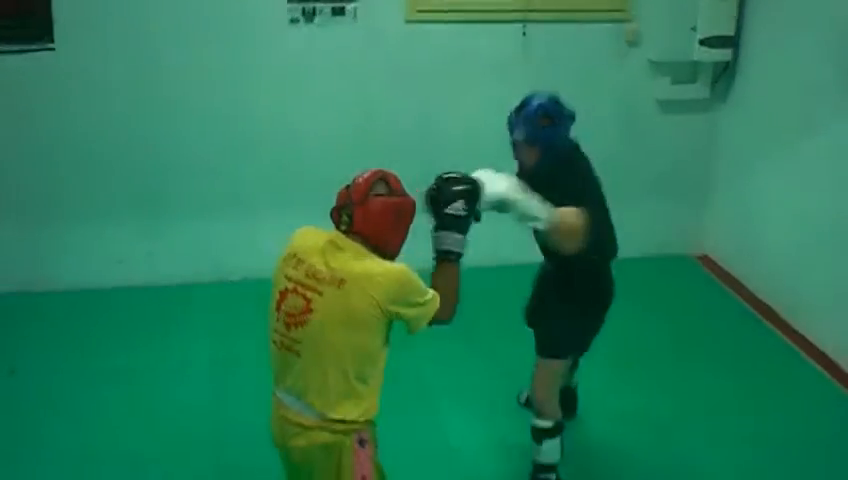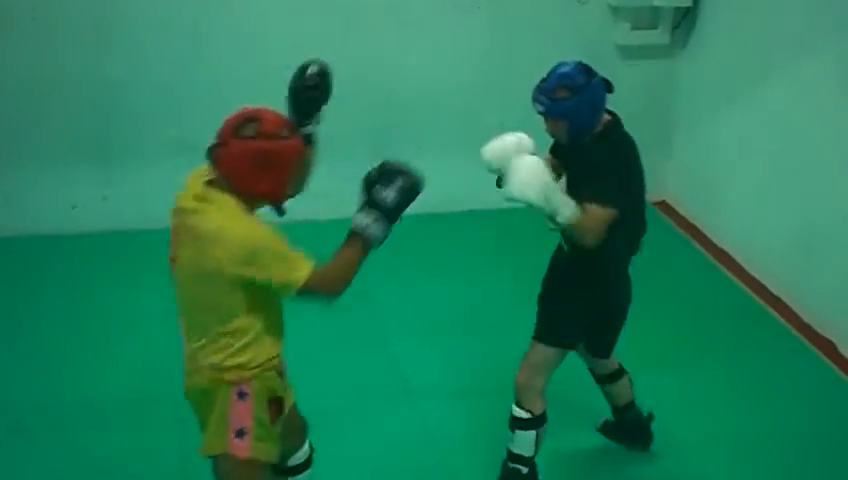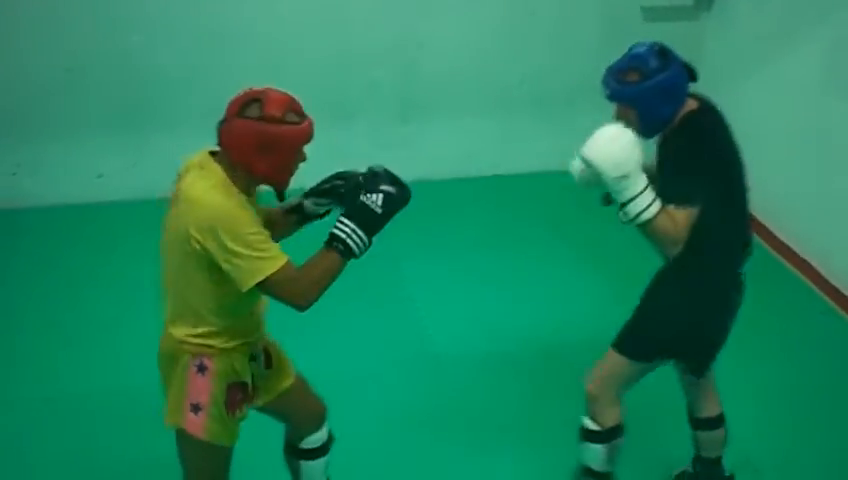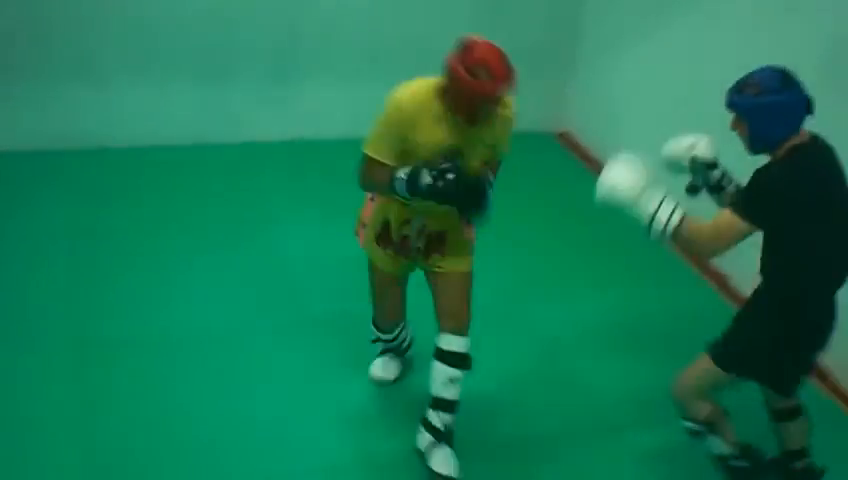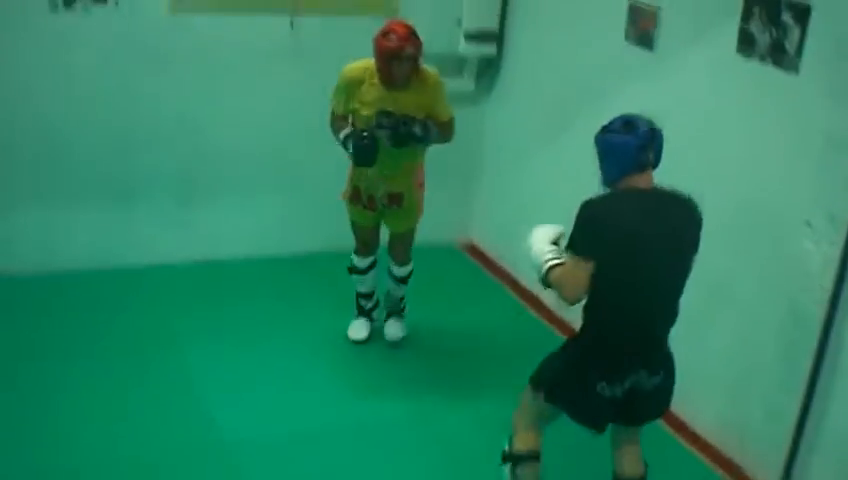
dt=1s
person 1, frame 1
left shoulder: (572, 171)
right shoulder: (551, 156)
left elbow: (570, 240)
right elbow: (523, 191)
left wrist: (523, 201)
right wrist: (490, 194)
left hip: (584, 286)
right hip: (560, 274)
left knee: (544, 395)
right knee: (549, 341)
right ankle: (562, 394)
person 1, frame 2
left shoulder: (615, 155)
right shoulder: (582, 134)
left elbow: (589, 234)
right elbow: (557, 175)
left wrist: (549, 197)
right wrist: (522, 163)
left hip: (597, 278)
right hip: (575, 265)
left knee: (528, 380)
right knee: (594, 349)
right ankle: (631, 422)
person 1, frame 3
left shoulder: (689, 147)
right shoulder: (695, 114)
left elbow: (672, 241)
left wrist: (626, 181)
right wrist: (632, 174)
left hip: (691, 287)
right hip: (714, 281)
left knee: (602, 386)
right knee: (696, 379)
person 1, frame 4
left shoulder: (781, 177)
right shoulder: (813, 154)
left elbow: (710, 241)
right elbow: (753, 213)
left wrist: (644, 198)
right wrist: (712, 174)
left hip: (786, 311)
right hip: (809, 307)
left knee: (689, 392)
right knee: (778, 380)
person 1, frame 5
left shoulder: (598, 212)
right shoulder: (686, 212)
left elbow: (570, 291)
left wrist: (544, 250)
left hip: (598, 353)
right hip: (652, 356)
left knee: (528, 416)
right knee: (627, 439)
person 2, frame 1
left shoulder: (300, 242)
right shoulder: (386, 280)
right elbow: (444, 310)
left wrist: (357, 192)
right wrist: (451, 236)
left hip: (285, 418)
right hip: (332, 435)
person 2, frame 2
left shoulder: (203, 185)
right shoulder: (244, 237)
left elbow: (288, 189)
right elbow: (329, 283)
left wrist: (304, 117)
right wrist: (376, 216)
left hip: (250, 362)
right hip: (233, 380)
left knee: (294, 436)
person 2, frame 3
left shoulder: (208, 165)
right shoulder: (216, 207)
left elbow: (261, 229)
right elbow: (299, 293)
left wrist: (314, 204)
right wrist: (357, 223)
left hip: (245, 339)
right hip: (205, 359)
left knee: (309, 417)
person 2, frame 4
left shoulder: (501, 111)
right shoulder: (409, 103)
right elbow: (371, 175)
left wrist: (481, 185)
right wrist: (416, 182)
left hip: (449, 223)
right hip: (396, 216)
left knee: (456, 325)
right knee: (387, 314)
left ankle: (436, 432)
right ankle: (395, 345)
person 2, frame 5
left shoulder: (429, 82)
right shoulder: (354, 76)
left elbow: (447, 132)
right elbow: (337, 120)
left wrist: (423, 132)
right wrist: (349, 139)
left hip: (403, 181)
right hip: (364, 178)
left knee: (400, 252)
right knee: (365, 247)
left ankle: (395, 308)
right ankle: (365, 309)
